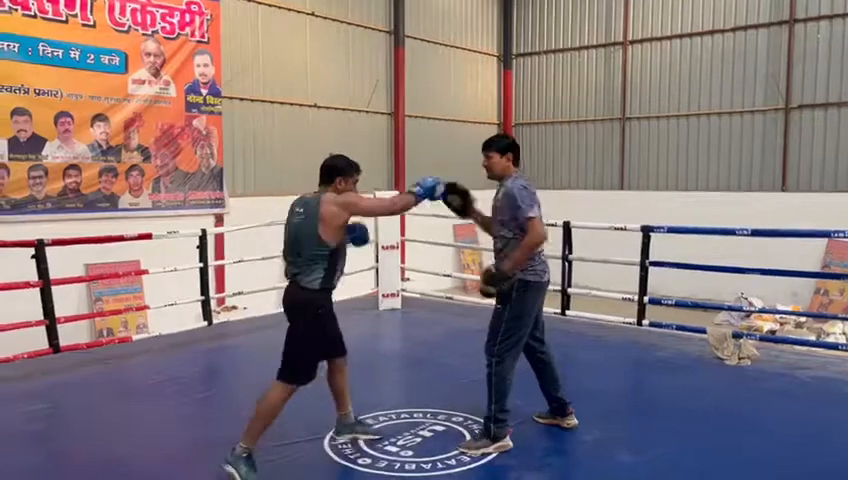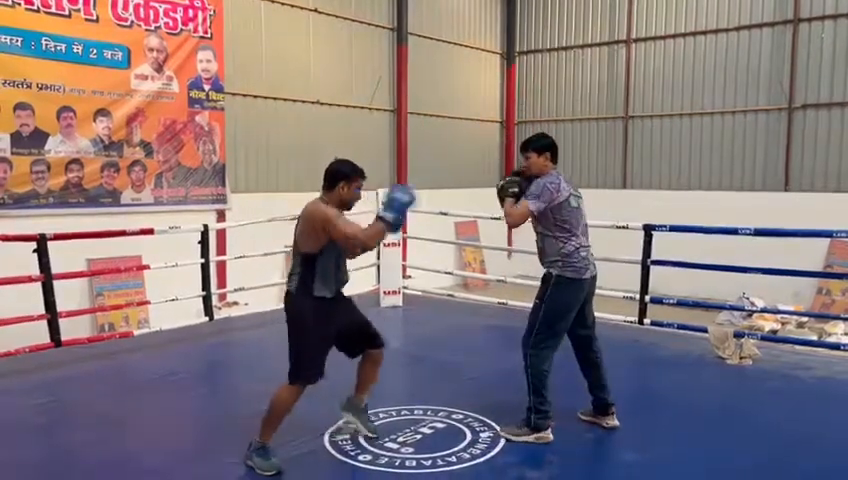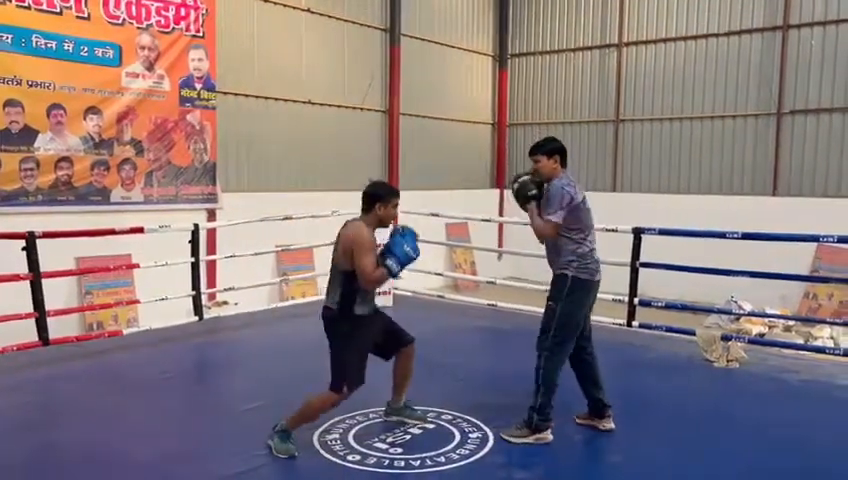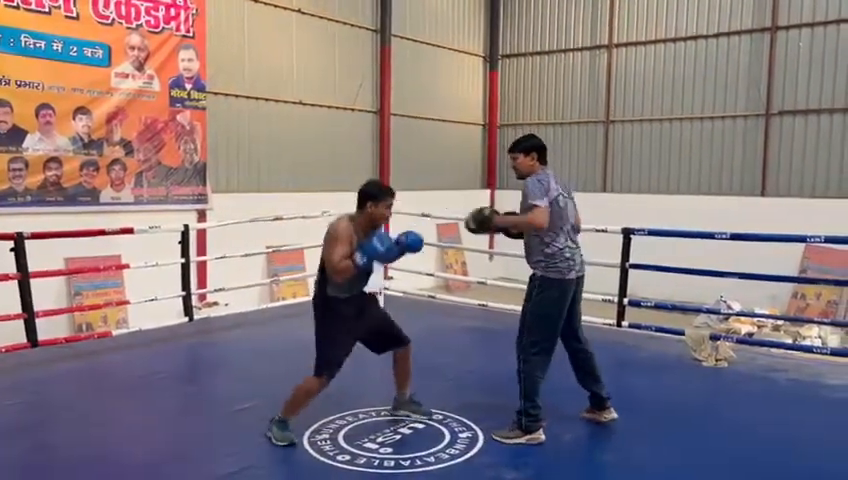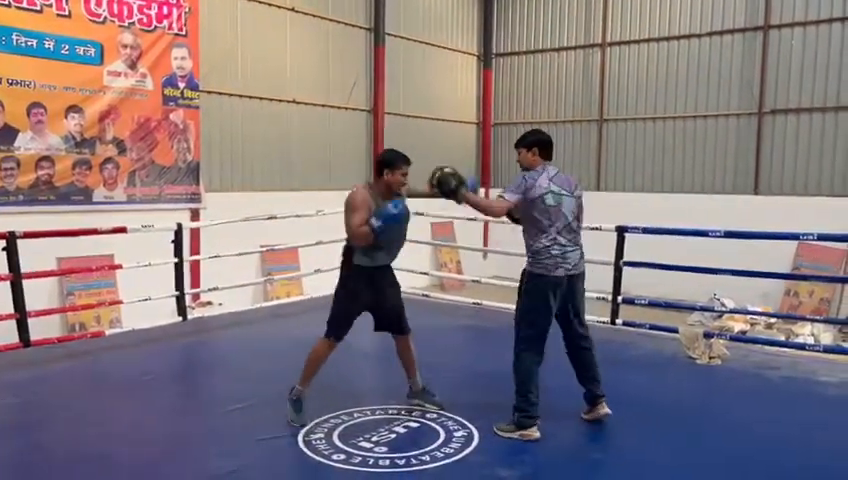
dt=1s
person 1, frame 1
left shoulder: (517, 188)
right shoulder: (507, 189)
left elbow: (537, 234)
right elbow: (499, 229)
left wrist: (505, 269)
right wrist: (470, 211)
left hip: (523, 279)
right hip: (530, 278)
left knee: (499, 351)
right knee: (534, 345)
left ankle: (496, 433)
right ankle: (561, 410)
person 1, frame 2
left shoulder: (546, 185)
right shoulder: (562, 186)
left elbow: (515, 218)
left wrist: (507, 198)
right wrist: (520, 195)
left hip: (566, 276)
right hip: (584, 273)
left knee: (536, 344)
right knee: (585, 341)
left ankle: (537, 423)
right ankle: (604, 410)
person 1, frame 3
left shoulder: (558, 188)
right shoulder: (566, 186)
left elbow: (545, 233)
right elbow: (557, 229)
left wrist: (531, 204)
right wrist: (535, 202)
left hip: (573, 276)
right hip: (585, 274)
left knee: (550, 347)
right knee: (580, 345)
left ankle: (538, 425)
right ankle: (600, 412)
person 1, frame 4
left shoulder: (534, 183)
right shoulder: (560, 186)
left elbow: (539, 222)
left wrist: (497, 220)
left hip: (550, 276)
right hip: (572, 271)
left knee: (531, 348)
right knee: (574, 340)
left ankle: (530, 425)
right ankle: (600, 404)
person 1, frame 5
left shoulder: (528, 180)
right shoulder: (571, 183)
left elbow: (497, 208)
left wrist: (461, 193)
left hip: (543, 273)
right hip: (574, 270)
left knee: (529, 346)
right knee: (578, 335)
left ankle: (526, 422)
right ankle: (597, 401)
person 2, frame 1
left shoulder: (301, 204)
right shoulder: (338, 203)
right elbow: (391, 206)
right wrist: (422, 190)
left hip: (308, 293)
right hip: (309, 299)
left knee: (338, 357)
right knee: (291, 380)
left ankle: (345, 423)
right ankle: (240, 453)
person 2, frame 2
left shoulder: (333, 213)
right shoulder: (320, 214)
left elbow: (351, 247)
right elbow: (364, 241)
left wrist: (385, 221)
right wrist: (392, 211)
left hip: (333, 299)
right hip: (307, 305)
left knee: (374, 348)
right knee: (300, 381)
left ankle: (355, 406)
right ankle: (258, 447)
person 2, frame 3
left shoulder: (363, 228)
right shoulder: (360, 233)
right elbow: (369, 280)
left wrist: (394, 247)
right wrist: (398, 259)
left hip: (363, 313)
right hip: (345, 319)
left knee: (406, 347)
right knee: (341, 391)
left ankle: (397, 406)
right ankle: (281, 432)
person 2, frame 4
left shoulder: (372, 228)
right shoulder: (342, 228)
left elbow: (376, 259)
right elbow: (336, 271)
left wrist: (400, 246)
right wrist: (369, 254)
left hip: (360, 299)
right hip: (333, 305)
left knee: (403, 345)
right knee: (324, 376)
left ankle: (403, 401)
right ankle: (280, 421)
person 2, frame 5
left shoulder: (398, 192)
right shoulder: (360, 196)
left elbow: (424, 192)
right elbow: (356, 238)
right wrist: (381, 220)
left hip: (384, 274)
right hip: (357, 275)
left knee: (403, 333)
right knee: (332, 338)
left ankle: (416, 389)
right ankle: (297, 394)
